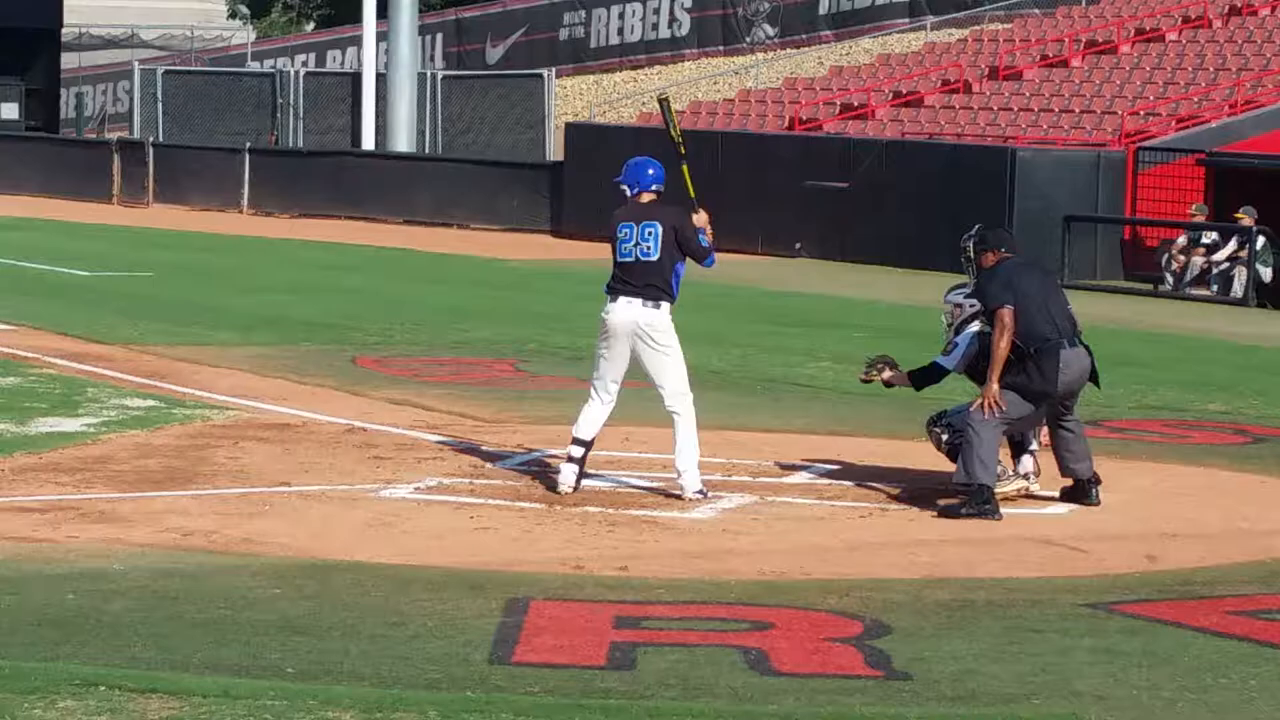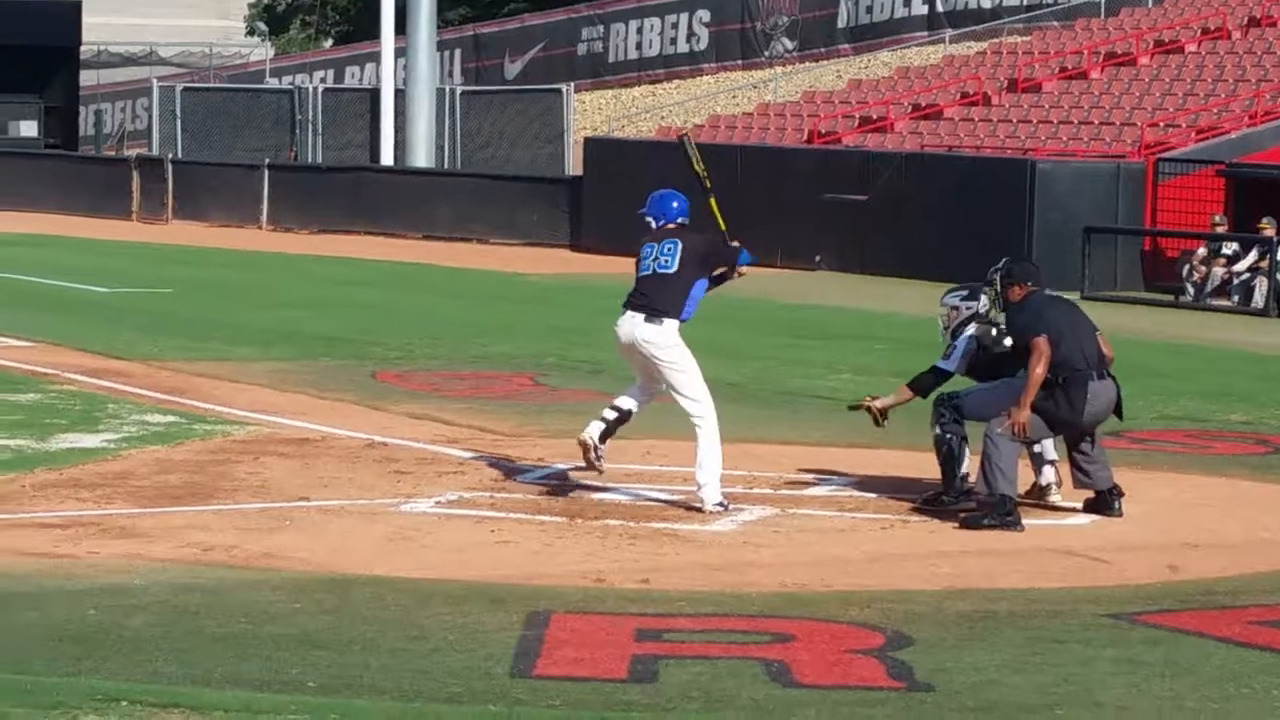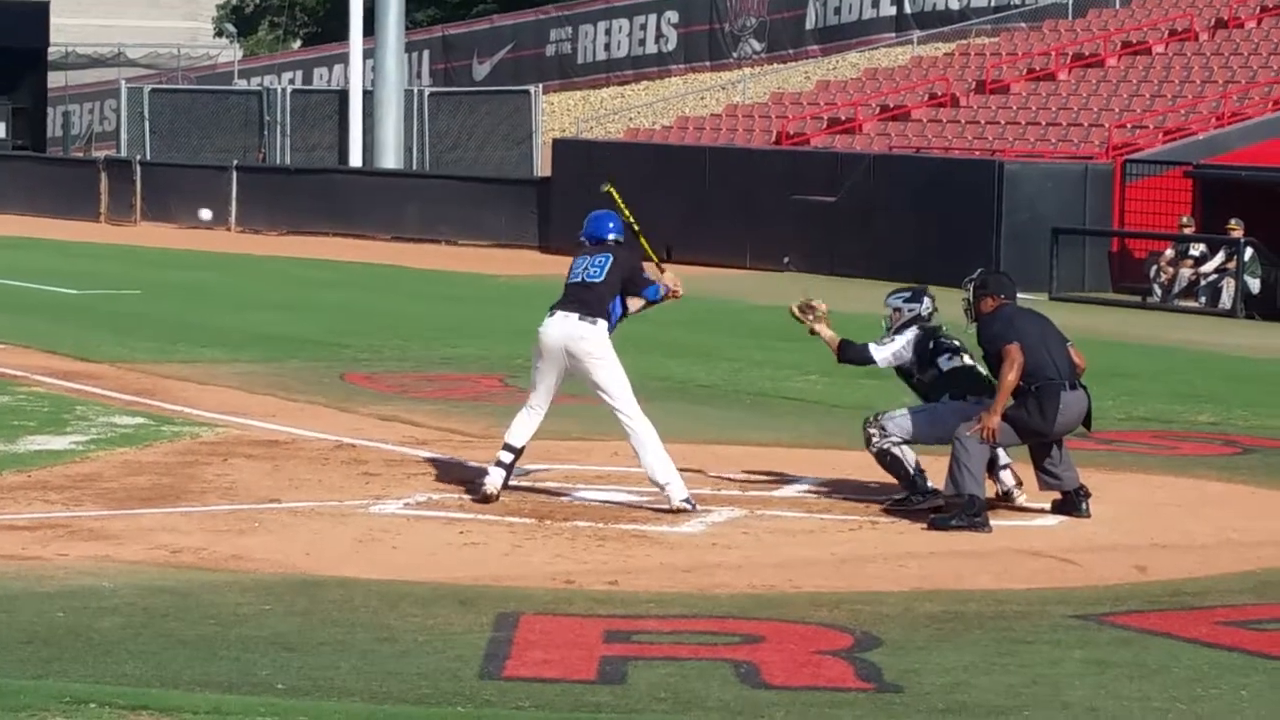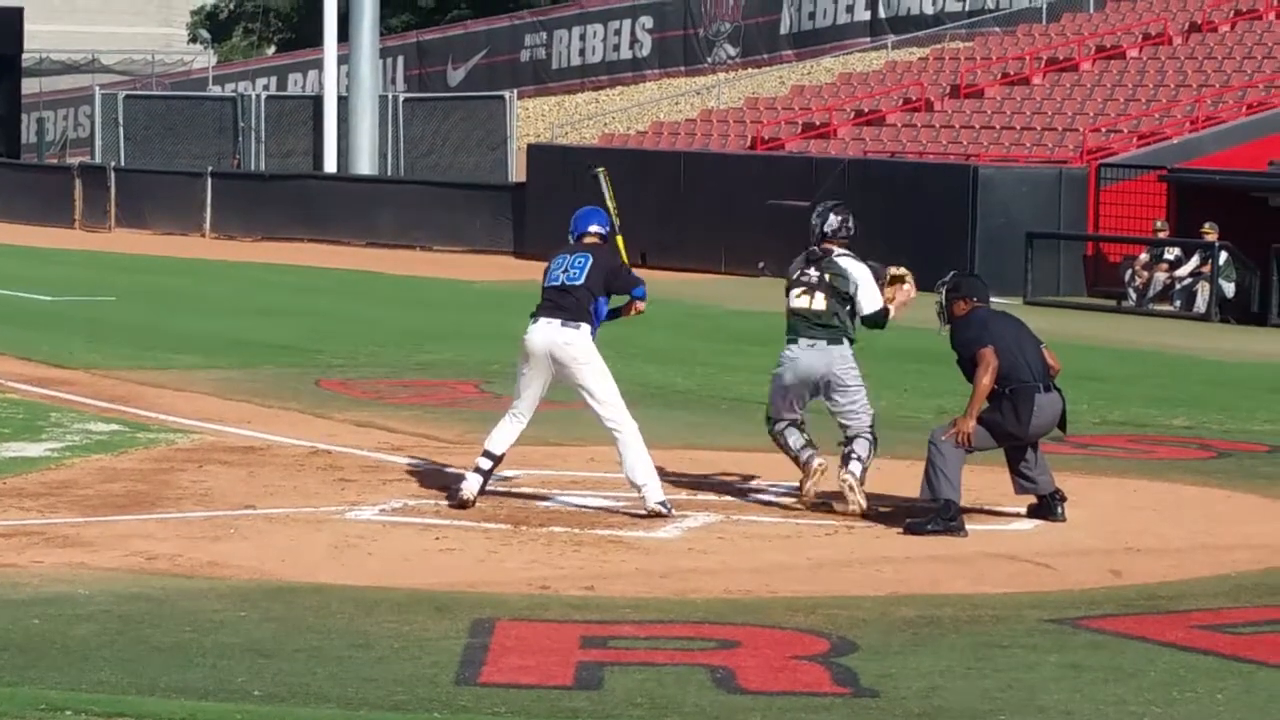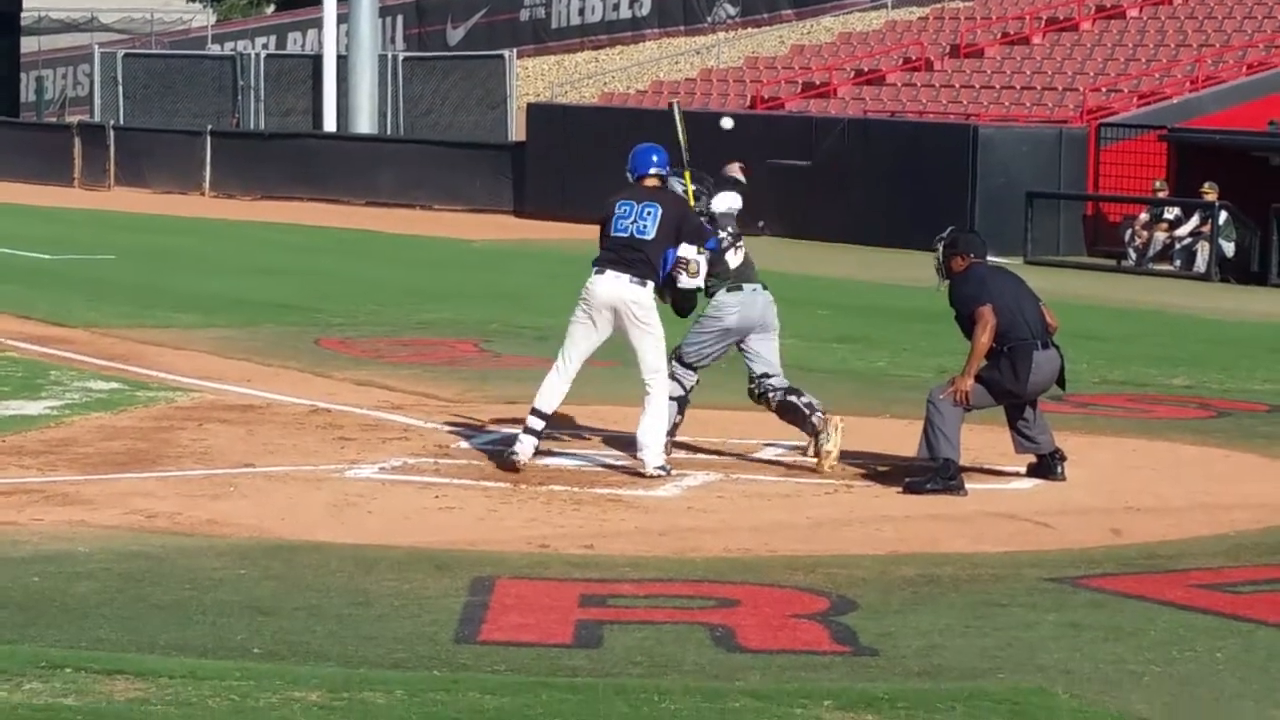
dt=0.4s
person 1, frame 1
left shoulder: (620, 218)
right shoulder: (675, 217)
right elbow: (707, 259)
right wrist: (701, 228)
left hip: (617, 311)
right hip: (653, 316)
left knee: (601, 396)
right knee: (680, 402)
left ankle: (569, 471)
right ankle: (690, 483)
person 1, frame 2
left shoulder: (647, 245)
right shoulder: (698, 242)
right elbow: (744, 258)
left wrist: (722, 275)
right wrist: (732, 259)
left hip: (627, 324)
right hip: (659, 332)
left knee: (648, 385)
right knee: (703, 413)
left ankle: (599, 428)
right ankle: (711, 495)
person 1, frame 3
left shoulder: (580, 259)
right shoulder: (624, 257)
right elbow: (649, 294)
left wrist: (661, 292)
right wrist: (665, 286)
left hip: (552, 327)
right hip: (588, 334)
left knee: (534, 406)
right knee: (631, 414)
left ankle: (494, 479)
right ankle: (676, 492)
person 1, frame 4
left shoulder: (557, 258)
right shoulder: (606, 255)
right elbow: (640, 292)
left wrist: (624, 310)
right wrist: (634, 303)
left hip: (538, 333)
right hip: (572, 338)
left knee: (518, 414)
right knee: (619, 419)
left ankle: (471, 485)
right ankle: (654, 497)
person 1, frame 5
left shoulder: (617, 202)
right shoulder: (673, 203)
right elbow: (708, 243)
left hip: (599, 285)
right hip: (637, 293)
left knee: (565, 366)
right knee: (657, 377)
left ankle: (526, 442)
right ankle: (652, 458)
person 2, frame 1
left shoulder: (993, 276)
right shoulder: (1039, 272)
left elbow: (1005, 324)
right elbow: (1068, 318)
left wrist: (992, 381)
left hip: (1049, 365)
right hip: (1080, 359)
left knee: (982, 417)
right knee: (1062, 417)
left ankle: (982, 498)
right ankle: (1086, 484)
person 2, frame 2
left shoulder: (1022, 309)
right shoulder: (1066, 305)
left elbow: (1042, 352)
right elbow: (1107, 353)
left wrist: (1023, 406)
left hip: (1077, 396)
right hip: (1107, 393)
left knee: (1001, 431)
right knee: (1079, 431)
left ankle: (1004, 509)
right ankle: (1108, 495)
person 2, frame 3
left shoulder: (993, 321)
right shoulder: (1037, 318)
left elbow: (1015, 359)
right elbow: (1079, 363)
left wrist: (994, 412)
left hip: (1049, 407)
right hip: (1078, 404)
left knee: (969, 435)
right knee: (1043, 433)
left ankle: (972, 510)
right ankle: (1075, 497)
person 2, frame 4
left shoulder: (966, 323)
right shoulder: (1009, 320)
left elbow: (989, 363)
right elbow: (1053, 364)
left wrist: (969, 416)
left hip: (1023, 409)
right hip: (1052, 406)
left knee: (944, 439)
right knee: (1019, 438)
left ankle: (947, 515)
right ankle: (1050, 501)
person 2, frame 5
left shoulder: (964, 281)
right shoulder: (1007, 276)
left elbow: (987, 322)
right elbow: (1051, 323)
left wrist: (967, 375)
left hip: (1021, 366)
right hip: (1050, 363)
left knee: (943, 398)
right knee: (1018, 397)
left ankle: (947, 474)
right ankle: (1050, 460)
person 3, frame 1
left shoulder: (969, 336)
left elbow: (931, 374)
left wrist: (892, 377)
left knee: (939, 427)
left ankle: (1001, 476)
right ankle: (1027, 471)
person 3, frame 2
left shoulder: (970, 336)
right shoulder: (994, 332)
left elbow: (933, 379)
left wrist: (887, 402)
left hip: (1023, 387)
left knee: (946, 407)
left ankle: (956, 491)
right ankle: (1048, 482)
person 3, frame 3
left shoulder: (908, 340)
right shoulder: (948, 339)
left elbow: (858, 354)
right elbow: (981, 383)
left wrist: (821, 329)
left hip: (954, 411)
right hip: (985, 407)
left knee: (875, 428)
left ankle: (922, 492)
right ankle: (1009, 486)
person 3, frame 4
left shoulder: (798, 263)
right shoulder: (853, 267)
right elbow: (875, 318)
right wrist: (900, 300)
left hip: (796, 355)
right hip: (837, 356)
left knee: (782, 422)
right knee: (860, 428)
left ankle: (809, 460)
right ankle: (851, 478)
person 3, frame 5
right shoulder: (718, 211)
left elbow: (685, 301)
right wrist: (733, 171)
left hip: (727, 306)
right hip: (761, 300)
left knee: (682, 365)
right knee: (768, 384)
left ankle: (661, 438)
right ankle: (819, 422)
